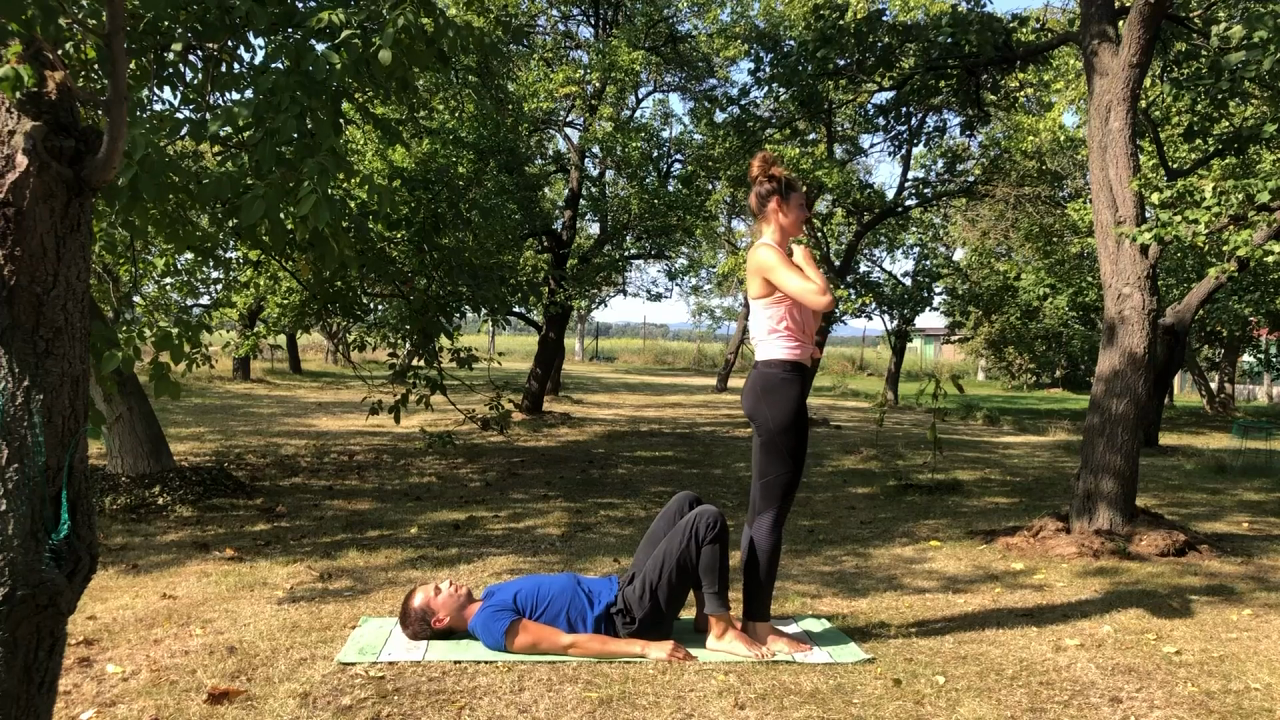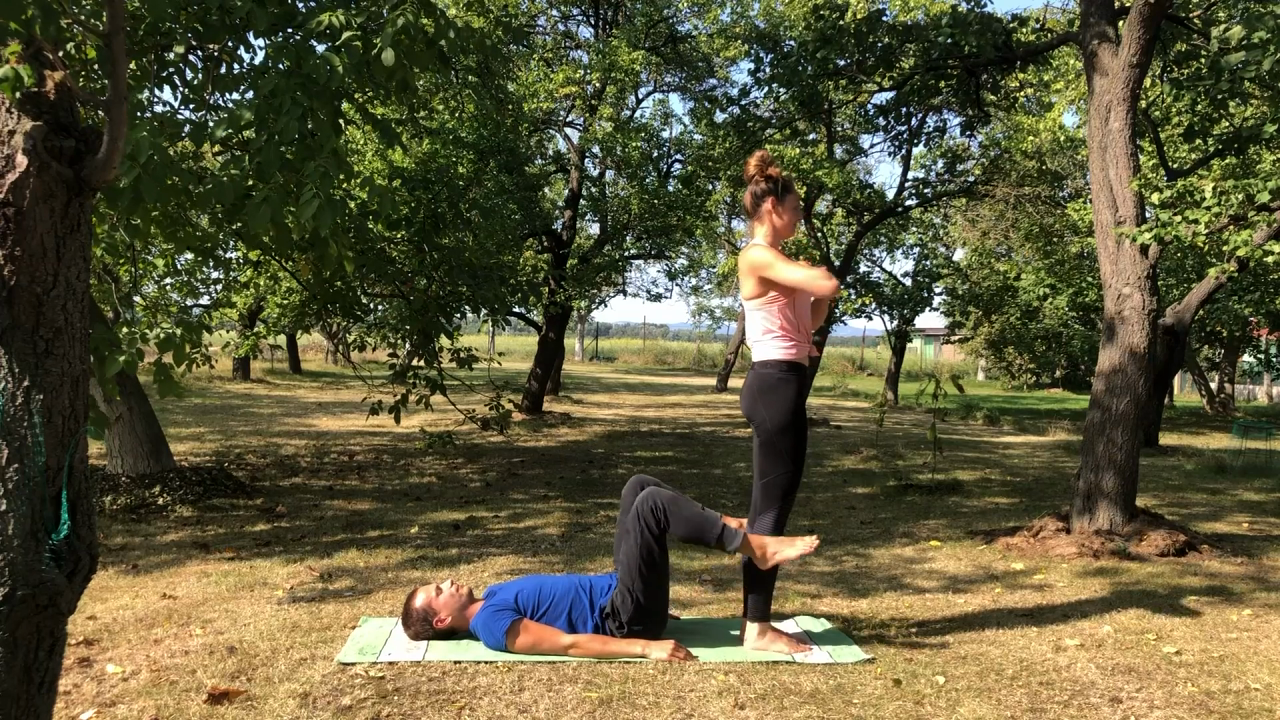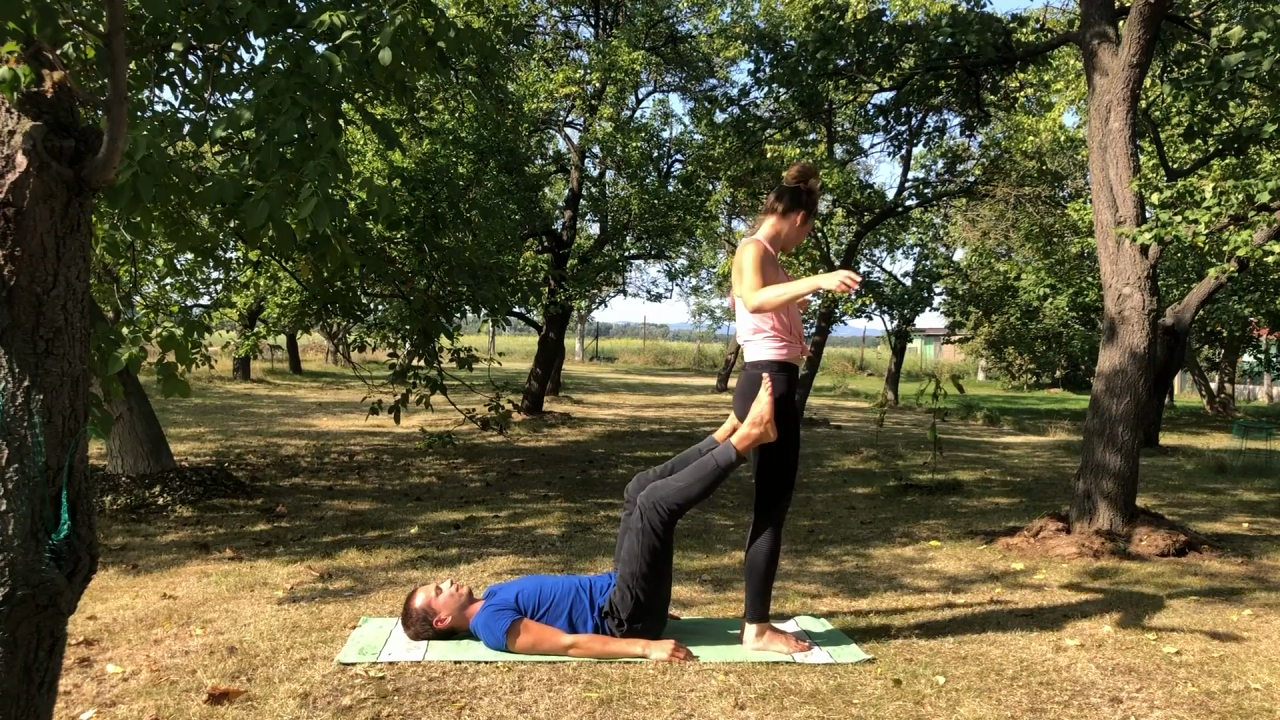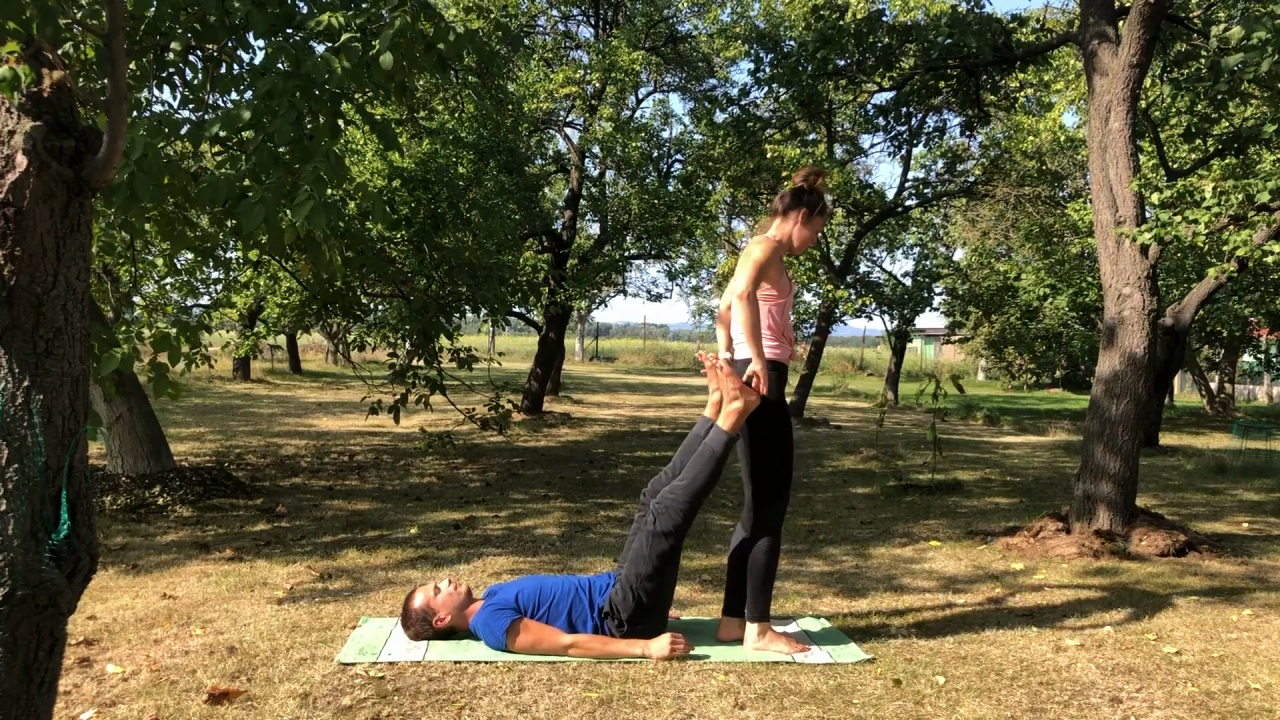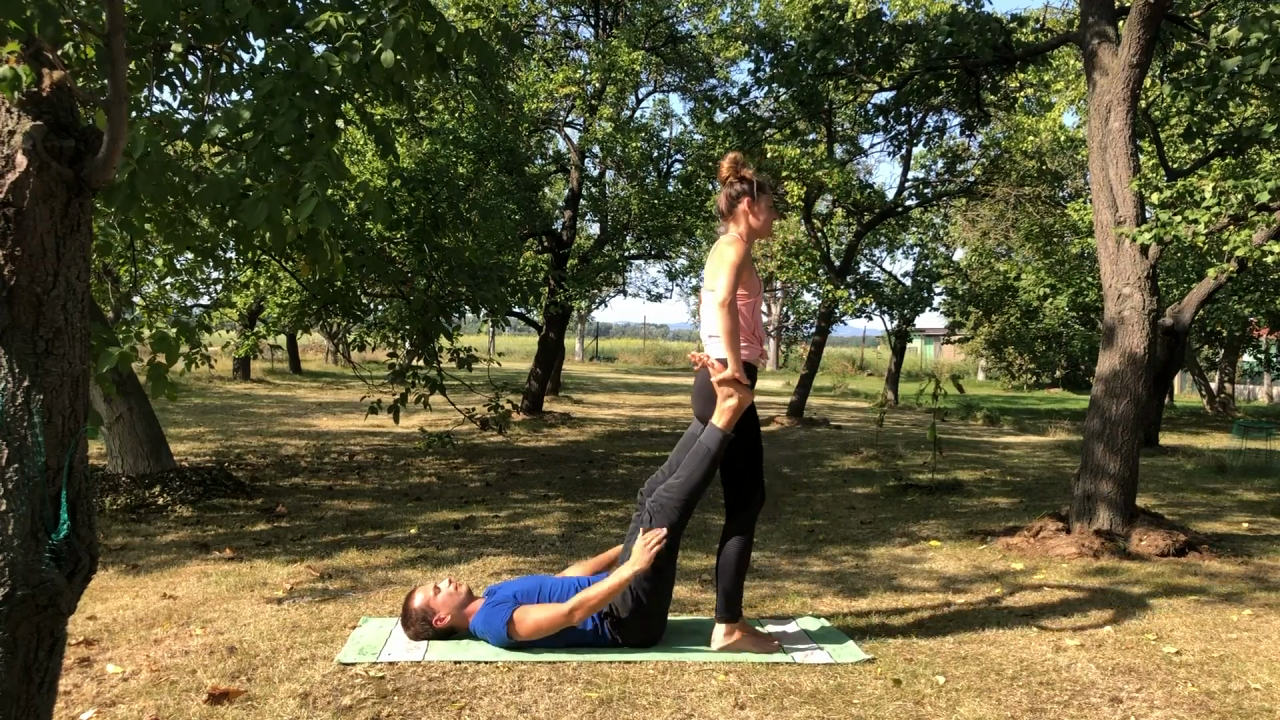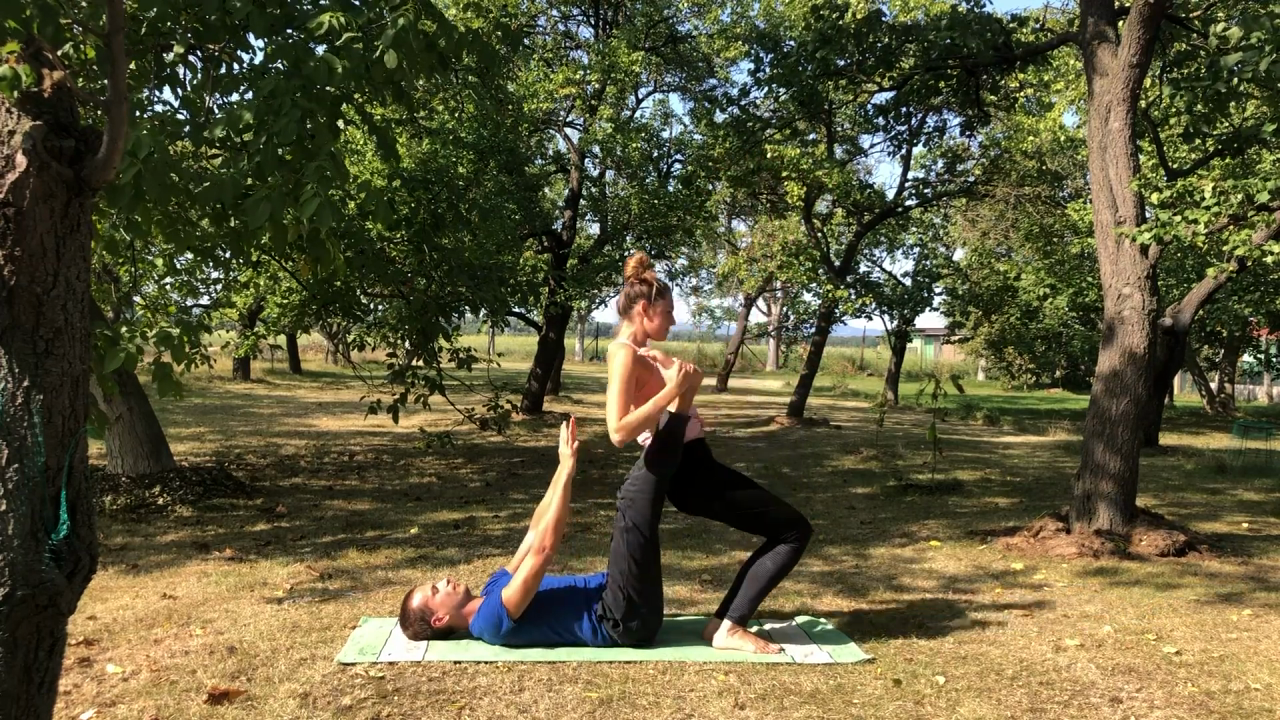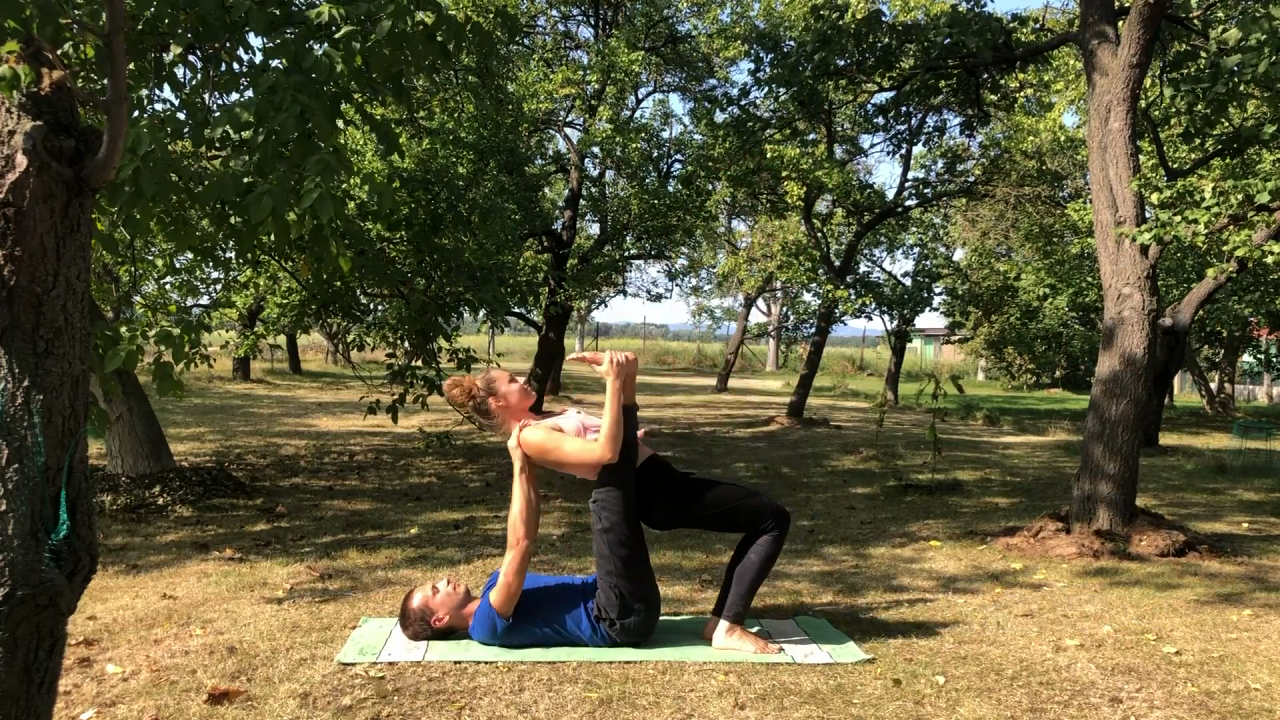
dt=0.7s
person 1, frame 1
left shoulder: (779, 257)
right shoulder: (767, 255)
left elbow: (808, 318)
right elbow: (824, 300)
left wrist: (804, 263)
right wrist: (806, 259)
left hip: (779, 383)
right hip: (779, 385)
left knee: (765, 509)
right knee: (770, 510)
left ankle: (755, 619)
right ankle: (757, 627)
person 1, frame 2
left shoulder: (773, 260)
right shoulder: (758, 255)
left elbow: (809, 321)
right elbow: (829, 284)
left wrist: (815, 288)
right wrist: (813, 274)
left hip: (778, 384)
right hip: (776, 384)
left knee: (767, 507)
right knee: (773, 508)
left ankle: (755, 618)
right ankle: (758, 628)
person 1, frame 3
left shoulder: (766, 252)
right shoulder: (753, 249)
right elbow: (752, 299)
left wrist: (802, 289)
right wrist: (814, 282)
left hip: (772, 382)
right hip: (769, 383)
left knee: (772, 507)
right knee: (771, 508)
left ankle: (759, 619)
right ankle: (758, 628)
person 1, frame 4
left shoulder: (762, 253)
right shoulder: (766, 247)
left elbow: (725, 308)
right elbow: (741, 295)
left wrist: (729, 362)
right wrist: (757, 363)
left hip: (755, 383)
right hip: (760, 383)
left knee: (762, 505)
right knee: (768, 506)
left ankle: (733, 618)
right ankle: (757, 627)
person 1, frame 5
left shoulder: (724, 250)
right shoulder: (735, 245)
right elbow: (724, 299)
right wrist: (733, 363)
left hip: (719, 383)
right hip: (725, 385)
left knee: (746, 503)
right knee: (745, 505)
left ankle: (730, 618)
right ankle: (728, 627)
person 1, frame 6
left shoulder: (635, 352)
right shoulder: (623, 353)
right elbow: (619, 430)
left wrist: (665, 367)
right wrist: (672, 391)
left hip: (684, 462)
right hip: (687, 466)
left knee: (788, 528)
right knee: (793, 530)
left ankle: (726, 620)
right ankle: (728, 627)
person 1, frame 7
left shoulder: (538, 424)
right shoulder: (529, 437)
right elbow: (605, 451)
right wrist: (621, 378)
left hip: (652, 475)
right hip: (654, 488)
left knee: (758, 516)
right knee: (772, 518)
left ankle: (722, 619)
right ankle: (728, 628)
person 2, frame 1
left shoulder: (491, 596)
right shoulder: (491, 625)
right elbow: (567, 643)
right wrist: (646, 647)
left hip: (621, 590)
right hip: (631, 617)
left knee: (688, 503)
right knee: (708, 521)
left ankle: (708, 612)
right ankle: (720, 630)
person 2, frame 2
left shoulder: (493, 598)
right shoulder: (492, 625)
right elbow: (569, 644)
right wrist: (647, 648)
left hip: (614, 589)
right hip: (626, 617)
left knee: (640, 487)
right knee: (652, 503)
left ankle: (733, 533)
right ankle: (752, 546)
person 2, frame 3
left shoulder: (493, 599)
right shoulder: (491, 624)
right elbow: (569, 644)
right wrist: (646, 647)
left hip: (615, 593)
right hip: (625, 618)
left knee: (642, 489)
right knee: (653, 502)
left ankle: (731, 434)
right ankle: (743, 442)
person 2, frame 4
left shoulder: (492, 599)
right shoulder: (491, 623)
right elbow: (569, 644)
right wrist: (645, 647)
left hip: (612, 591)
right hip: (624, 617)
left knee: (657, 495)
right knee: (665, 512)
left ankle: (718, 409)
right ankle: (731, 417)
person 2, frame 5
left shoulder: (494, 597)
right shoulder: (494, 622)
right elbow: (571, 613)
left wrist: (622, 552)
right wrist: (631, 568)
left hip: (618, 596)
right hip: (628, 619)
left knee: (652, 494)
right knee: (661, 508)
left ankle: (718, 406)
right ankle: (726, 414)
person 2, frame 6
left shoulder: (493, 590)
right shoulder: (493, 619)
left elbow: (536, 531)
right elbow: (543, 548)
left wrist: (563, 467)
right wrist: (566, 470)
left hip: (604, 594)
right hip: (626, 619)
left knee: (635, 496)
right knee: (635, 501)
left ankle: (676, 407)
right ankle: (677, 404)
person 2, frame 7
left shoulder: (491, 594)
right shoulder: (488, 624)
left elbow: (527, 530)
right elbow: (519, 542)
left wrist: (526, 460)
right wrist: (518, 466)
left hip: (620, 612)
right hip: (623, 618)
left knee: (613, 492)
right knee: (608, 497)
left ankle: (621, 388)
right ankle: (616, 385)
